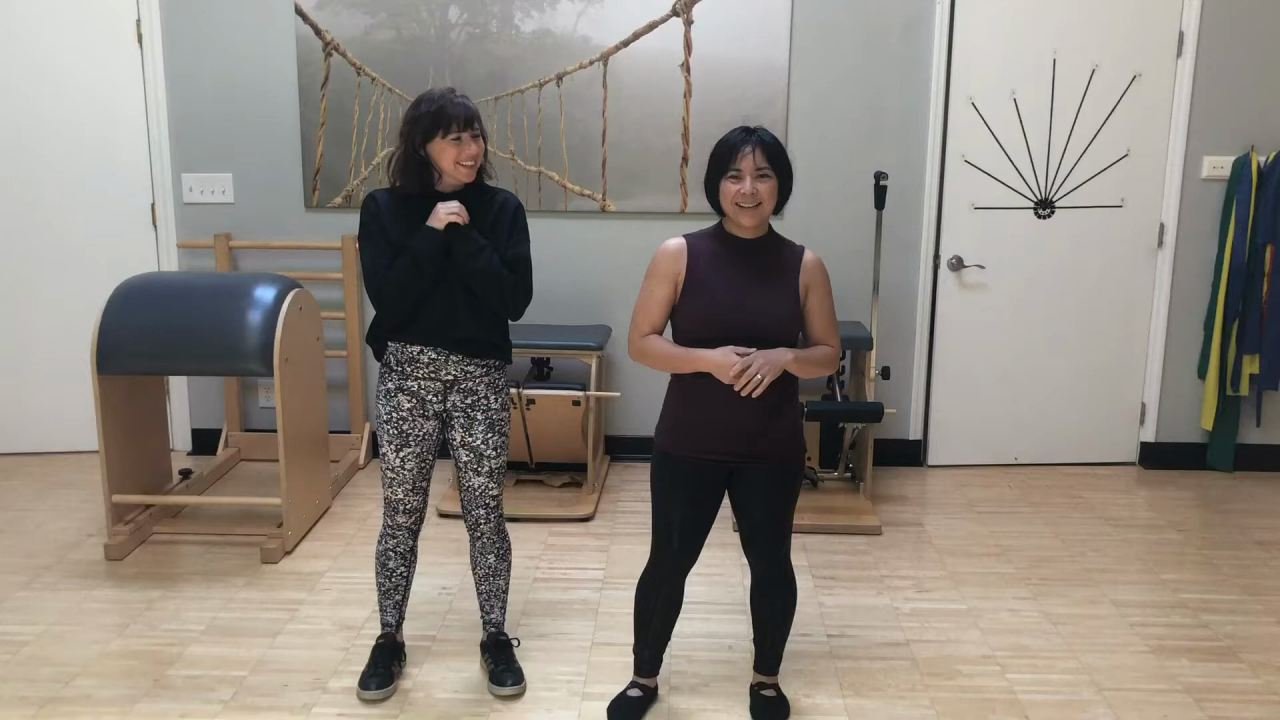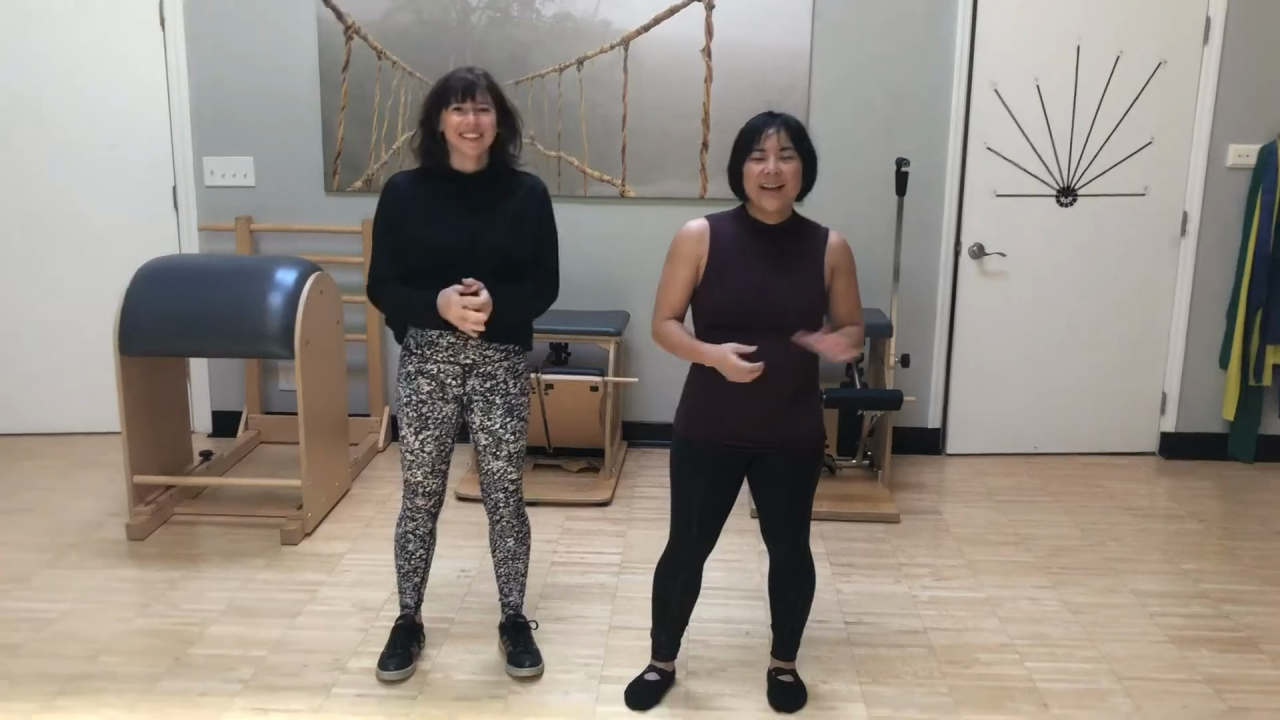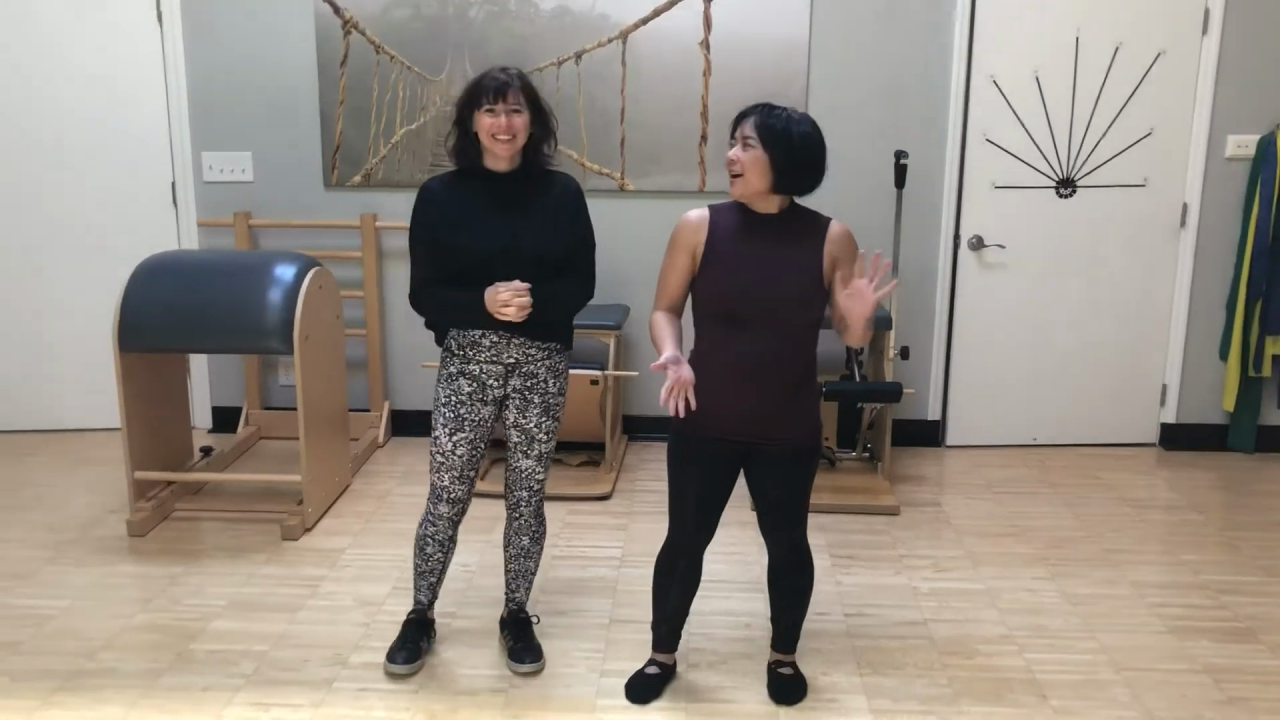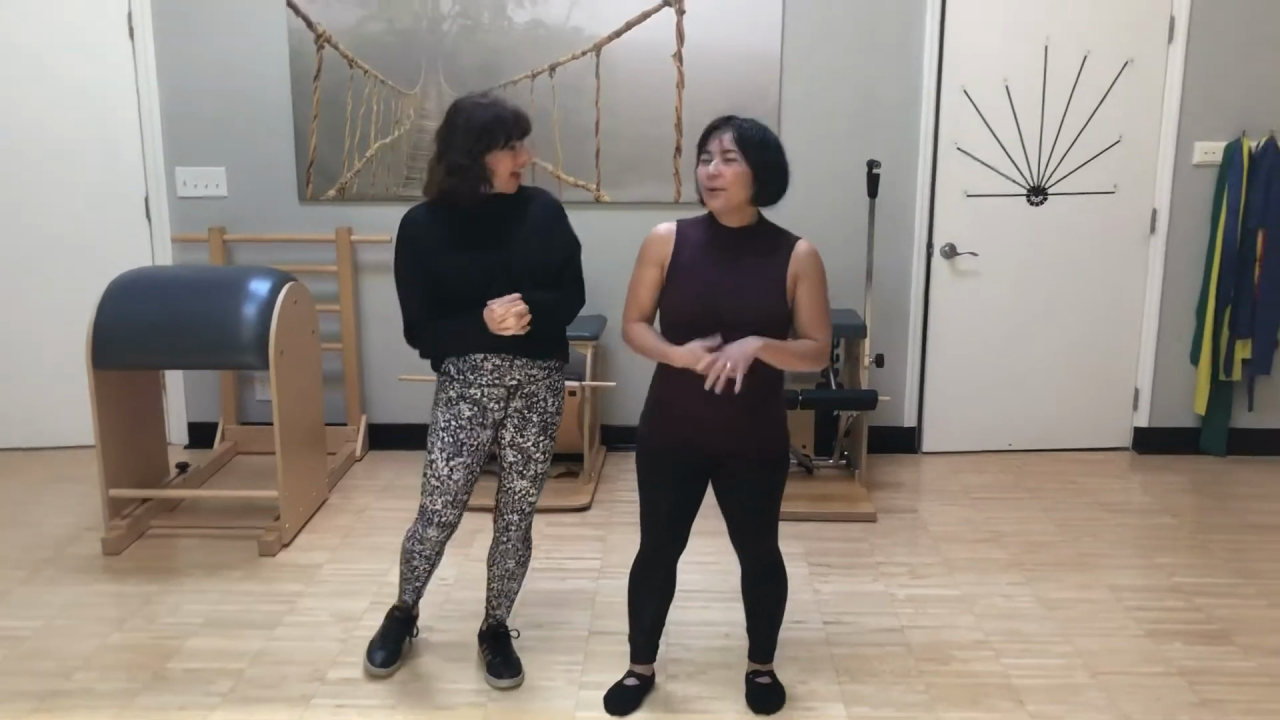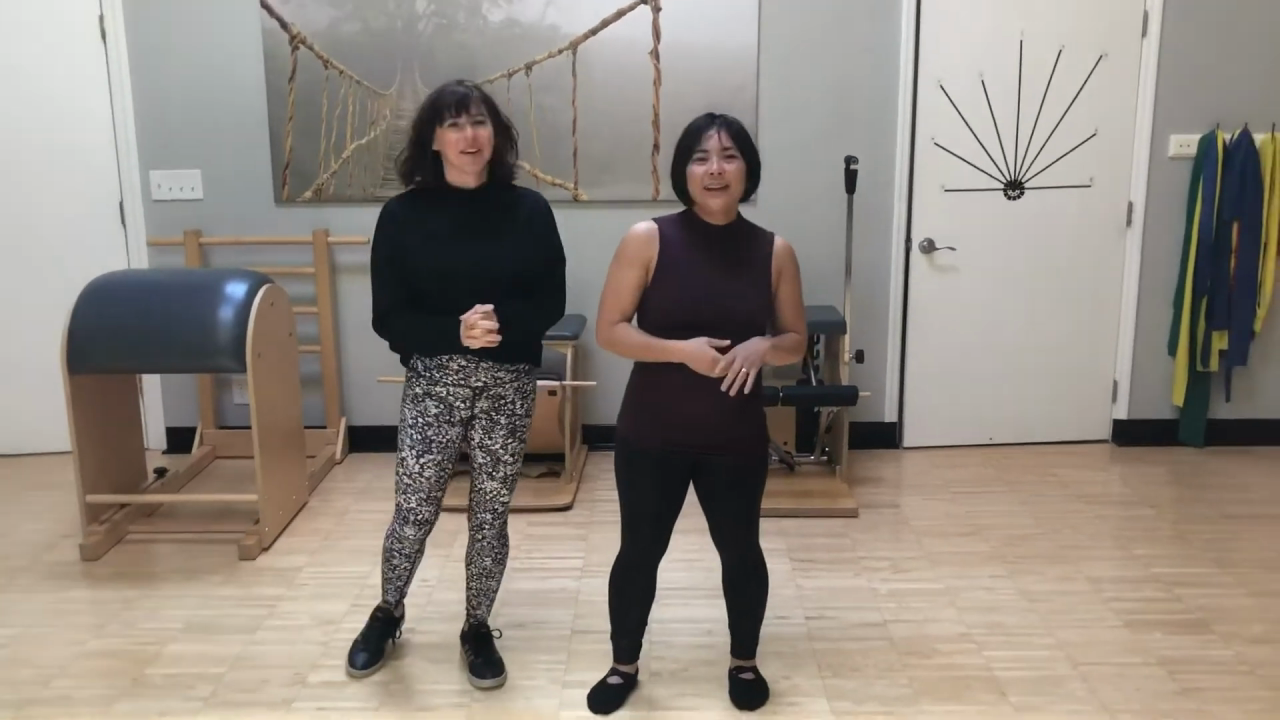
dt=0.5s
person 1, frame 1
left shoulder: (500, 208)
right shoulder: (384, 208)
left elbow: (515, 299)
right elbow: (387, 297)
left wrist: (463, 235)
right wrist: (433, 233)
left hip: (480, 377)
right hip: (406, 376)
left knee: (485, 512)
right knee: (401, 513)
left ankle: (496, 637)
right ankle: (389, 639)
person 1, frame 2
left shoulder: (527, 194)
right shoulder: (405, 192)
left elbow: (545, 286)
right elbow: (381, 287)
left wrist: (496, 302)
right wrist: (437, 303)
left hip: (501, 361)
right hip: (426, 359)
left knee: (504, 497)
right knee: (420, 496)
left ankle: (514, 621)
right ankle: (408, 621)
person 1, frame 3
left shoulder: (561, 194)
right shoulder: (440, 196)
left elbow: (581, 286)
right elbow: (423, 294)
left wrist: (534, 300)
right wrist: (483, 303)
left hip: (541, 362)
right hip: (467, 360)
left knee: (527, 495)
right knee: (447, 495)
left ankle: (517, 614)
right ankle: (420, 615)
person 1, frame 4
left shoulder: (542, 210)
right shoulder: (424, 226)
left elbow: (572, 295)
right elbow: (419, 329)
left wrist: (530, 309)
right wrist: (484, 322)
left hip: (538, 382)
right hip: (466, 383)
left knee: (516, 515)
right knee: (439, 511)
left ankle: (496, 628)
right ankle: (403, 614)
person 1, frame 5
left shoulder: (529, 210)
right shoulder: (403, 215)
left elbow: (551, 304)
right elbow: (387, 318)
left wrist: (502, 323)
right wrist: (455, 331)
left hip: (508, 383)
right hip: (432, 381)
left knee: (491, 513)
right knee: (413, 513)
left ankle: (478, 629)
right ankle: (387, 614)
person 2, frame 1
left shoulder: (803, 265)
right shoulder: (678, 255)
left elbow: (828, 354)
right elbow: (640, 343)
left wrist: (783, 358)
right wrist: (709, 359)
left hip: (772, 451)
right hip: (687, 447)
left knee: (771, 563)
right knee: (669, 563)
person 2, frame 2
left shoulder: (829, 247)
right shoulder: (700, 236)
left elbow: (854, 330)
right elbow: (663, 323)
left wrist: (838, 341)
right wrist: (712, 354)
left hip: (793, 435)
right hip: (707, 431)
left knee: (789, 549)
right knee: (687, 547)
left ankle: (783, 662)
right ankle: (661, 661)
person 2, frame 3
left shoulder: (830, 237)
right shoulder: (699, 226)
left elbow: (856, 336)
right elbow: (664, 307)
left wrist: (856, 315)
right wrist: (672, 355)
left hip: (788, 430)
right hip: (704, 423)
left knee: (787, 543)
right knee: (685, 539)
left ankle: (782, 656)
right ankle: (662, 654)
person 2, frame 4
left shoulder: (796, 255)
right shoulder: (668, 240)
left elbow: (817, 352)
right elbow: (633, 323)
left wrist: (756, 346)
right wrist: (677, 354)
left hip: (755, 441)
right hip: (670, 434)
left knee: (759, 553)
right knee: (658, 551)
left ankle: (761, 666)
right ankle: (641, 665)
person 2, frame 5
left shoulder: (774, 251)
right shoulder: (648, 240)
left elbow: (796, 339)
right elbow: (610, 331)
left wrist: (762, 347)
right wrist: (682, 351)
left hip: (737, 437)
right hip: (651, 435)
left knee: (741, 550)
right knee: (640, 552)
left ankle: (744, 661)
right ankle: (624, 664)
